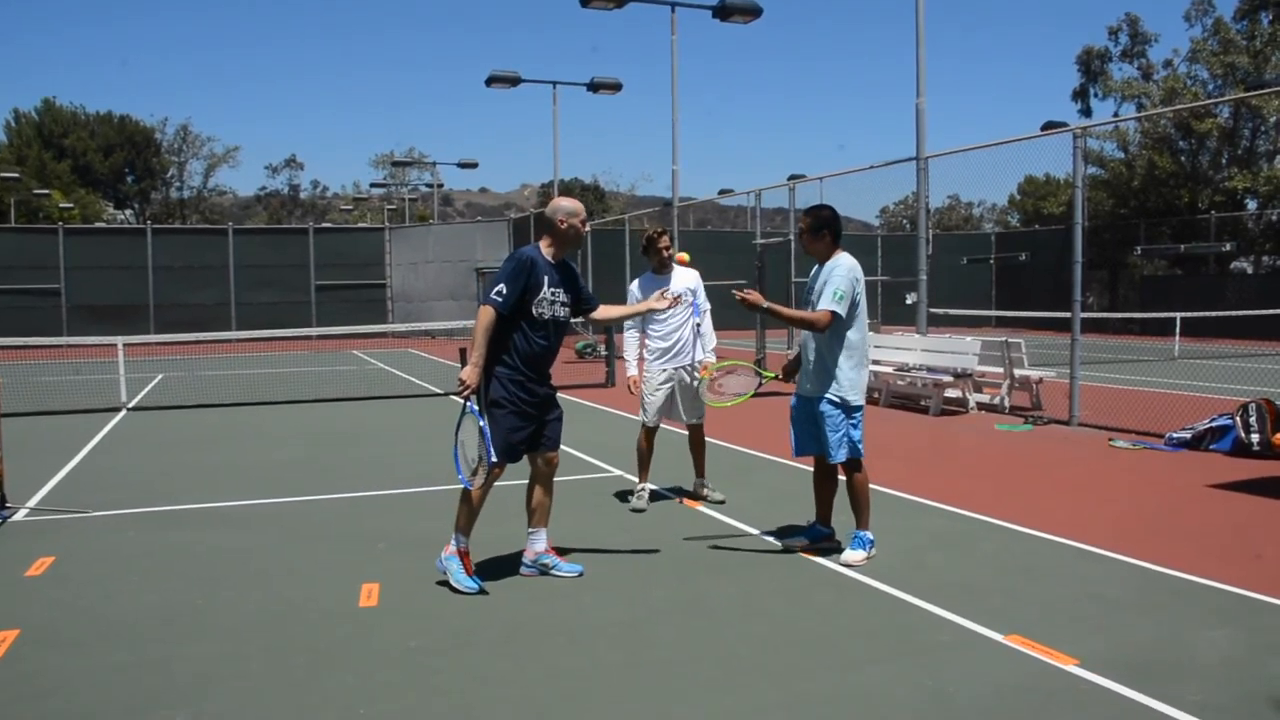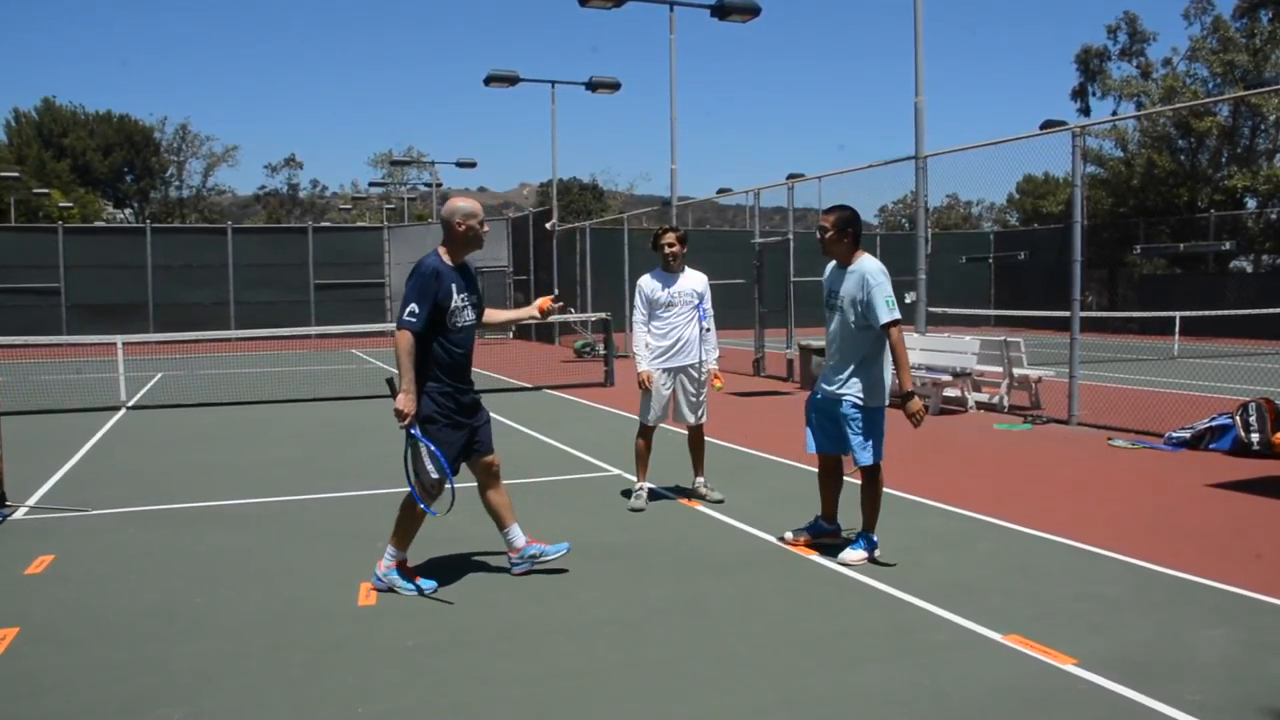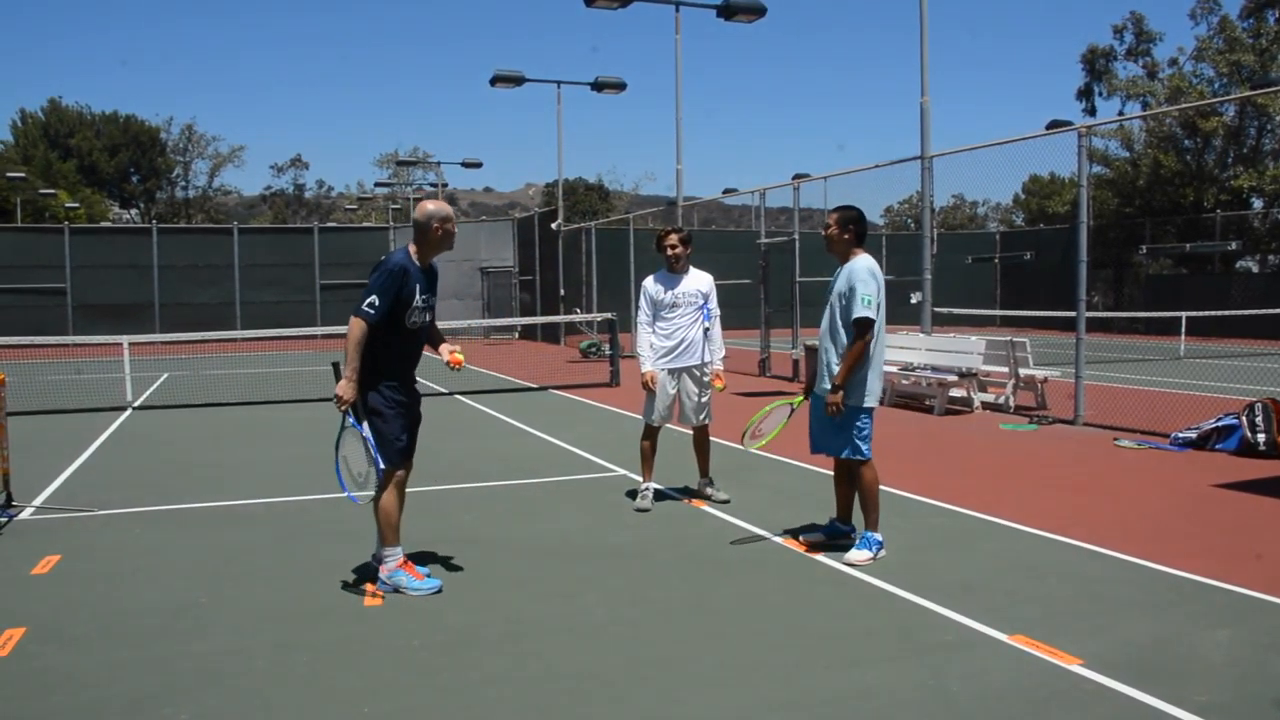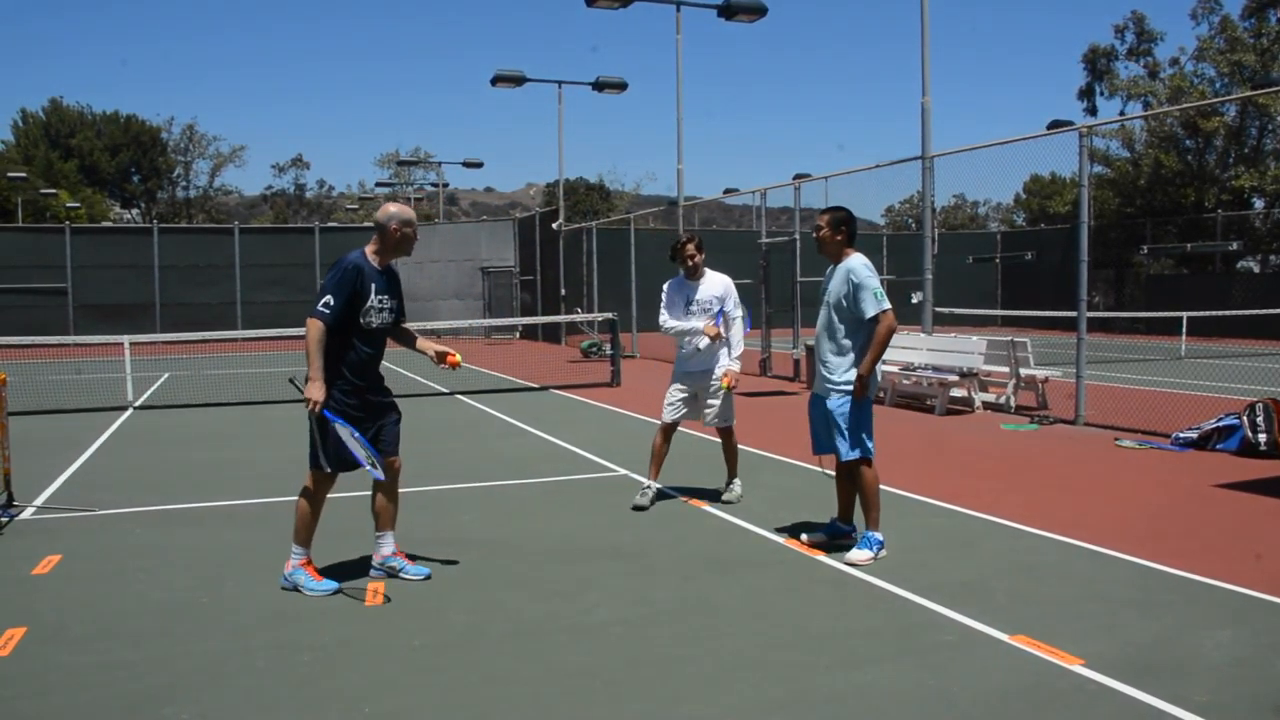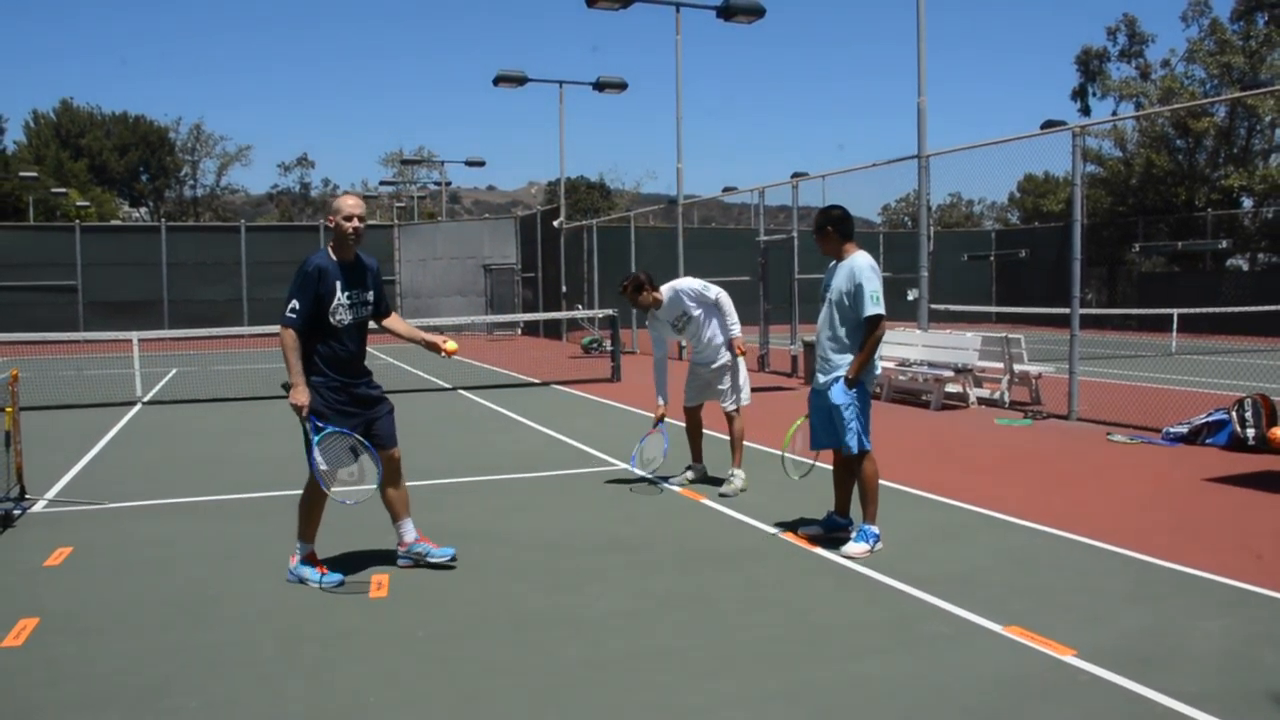
dt=0.7s
person 1, frame 1
left shoulder: (568, 273)
right shoulder: (524, 260)
left elbow: (596, 311)
right elbow: (488, 309)
left wrist: (646, 306)
right wrist: (474, 364)
left hip: (539, 385)
right hip: (506, 384)
left knee: (546, 464)
right knee: (490, 468)
left ankle: (536, 552)
right ankle: (455, 552)
person 1, frame 2
left shoulder: (465, 270)
right shoulder: (429, 271)
right elbow: (405, 332)
left wrist: (527, 313)
right wrist: (406, 391)
left hip: (463, 392)
right hip: (433, 397)
left knee: (488, 467)
left ankle: (520, 548)
right ankle: (390, 567)
person 1, frame 3
left shoulder: (430, 270)
right shoulder: (395, 268)
right elbow: (360, 321)
left wrist: (441, 344)
right wrist: (349, 378)
left hip: (405, 385)
right hip: (380, 387)
left knee: (400, 472)
right knee: (393, 473)
left ankle: (386, 553)
right ankle: (392, 567)
person 1, frame 4
left shoulder: (391, 276)
right shoulder: (349, 268)
right elbow: (316, 322)
left wrist: (429, 347)
right wrist: (315, 380)
left hip: (372, 388)
right hip: (336, 391)
left knee: (390, 466)
right knee: (322, 476)
left ankle: (386, 555)
right ankle: (297, 565)
person 1, frame 5
left shoulder: (369, 267)
right shoulder: (315, 269)
left elbow: (384, 315)
right elbow: (289, 328)
left wrist: (423, 338)
right wrist: (298, 384)
left hip: (361, 383)
right hip: (324, 390)
left knee: (391, 458)
left ankle: (409, 543)
right ankle: (302, 559)
person 2, frame 1
left shoulder: (844, 269)
right shoulder: (820, 268)
left elbow: (821, 322)
left wrist: (766, 307)
right wrist: (797, 360)
left hip: (838, 387)
right hip: (811, 385)
left knee: (849, 460)
right knee: (821, 459)
left ankle: (863, 536)
right ankle: (822, 529)
person 2, frame 2
left shoulder: (871, 273)
right shoulder: (831, 271)
left elbow: (892, 332)
left wrist: (907, 391)
left hip: (861, 390)
right hip: (829, 385)
left knee: (867, 464)
right knee: (827, 457)
left ankle: (868, 538)
right ankle: (827, 524)
person 2, frame 3
left shoulder: (862, 269)
right shoulder: (843, 270)
left elbow: (863, 335)
left wrist: (838, 384)
right wrist: (819, 377)
left hip: (851, 389)
right hip: (830, 385)
left knee: (858, 459)
right knee: (840, 458)
left ankle: (872, 537)
right ankle: (843, 525)
person 2, frame 4
left shoulder: (857, 269)
right shoulder: (833, 271)
left elbow: (887, 322)
left wrist: (864, 374)
left hip: (848, 387)
right hip: (826, 384)
left knee: (859, 458)
right knee: (841, 458)
left ankle: (873, 536)
right ankle: (843, 524)
person 2, frame 5
left shoulder: (862, 267)
right shoulder: (835, 268)
left elbow: (876, 328)
left wrist: (852, 374)
right wrist: (821, 371)
left hip: (847, 379)
right hip: (825, 378)
left knee: (858, 452)
right knee: (839, 451)
left ankle: (869, 529)
right ankle: (840, 518)
person 3, frame 1
left shoulder: (691, 277)
right shoulder: (638, 286)
left elbow: (704, 317)
right elbow: (632, 330)
left wrist: (709, 355)
right wrist: (631, 369)
left hip: (691, 362)
right hip: (657, 366)
left knee: (695, 425)
right knee: (649, 426)
left ankle: (700, 483)
right ankle: (642, 487)
person 3, frame 2
left shoulder: (699, 280)
right shoulder: (646, 283)
left elbow: (708, 323)
right elbow: (639, 325)
left wrist: (712, 362)
right wrist: (641, 365)
left hip: (692, 364)
right hip: (657, 365)
left knee: (696, 425)
right knee: (647, 426)
left ankle: (699, 482)
right ankle: (640, 486)
person 3, frame 3
left shoulder: (705, 280)
right shoulder: (651, 284)
left elbow: (714, 323)
right elbow: (644, 327)
left wrist: (717, 362)
right wrist: (645, 366)
left hip: (697, 364)
right hip: (661, 366)
left knee: (701, 425)
right knee: (652, 425)
left ankle: (704, 483)
right ankle: (646, 486)
person 3, frame 4
left shoulder: (722, 283)
right shoulder: (671, 288)
left elbow: (736, 324)
right elbow: (666, 324)
left wrist: (733, 364)
right wrist: (700, 326)
left hip: (715, 369)
right hip: (684, 369)
left knee: (723, 427)
right knee: (667, 424)
left ankle: (733, 482)
right ankle: (650, 486)
person 3, frame 5
left shoulder: (682, 288)
right shoulder: (654, 321)
left elbow: (721, 296)
right elbow: (660, 360)
left wrist: (735, 333)
right wrist: (661, 401)
left hip: (724, 353)
right hip: (699, 360)
left knee: (732, 411)
right knee: (691, 411)
left ankle: (737, 473)
right ankle: (697, 466)
